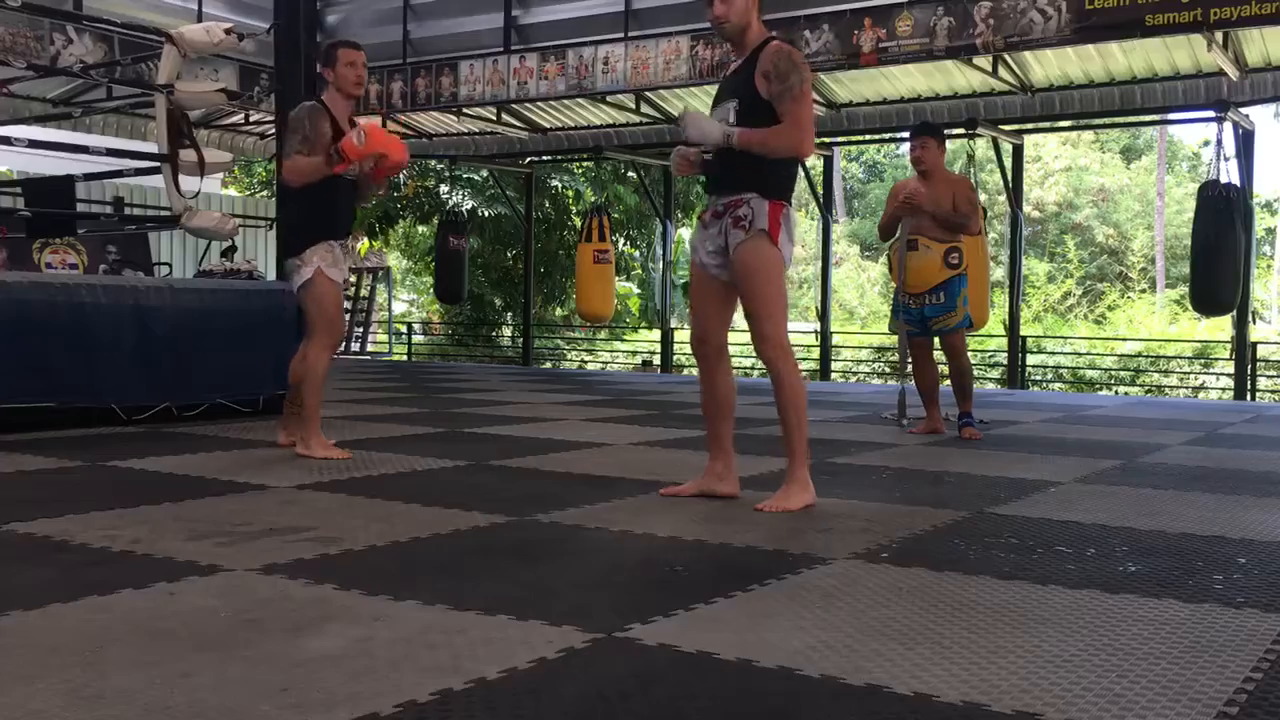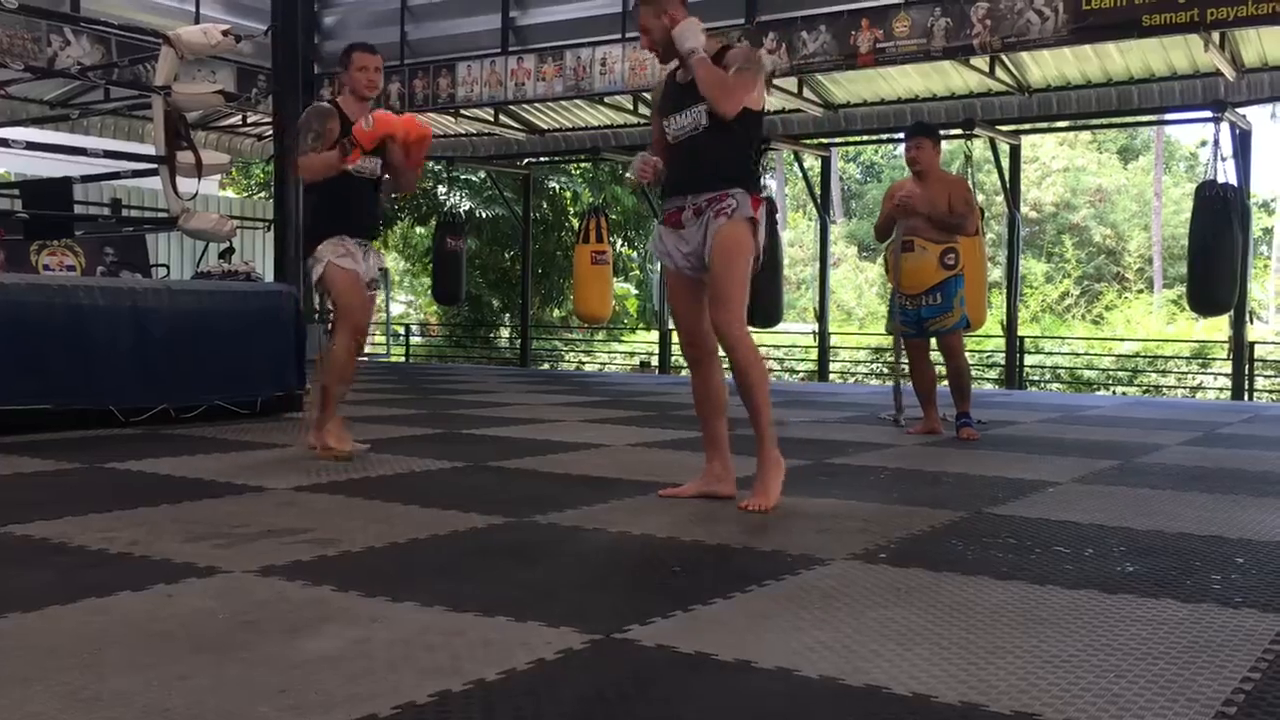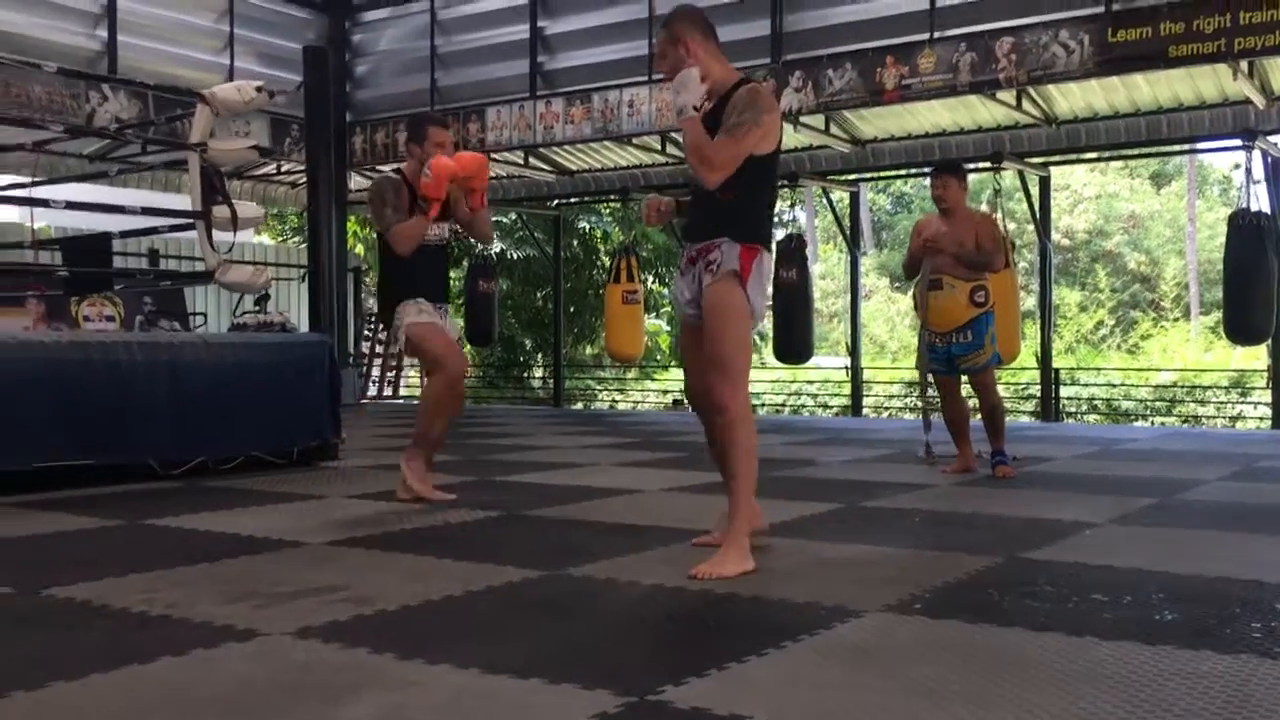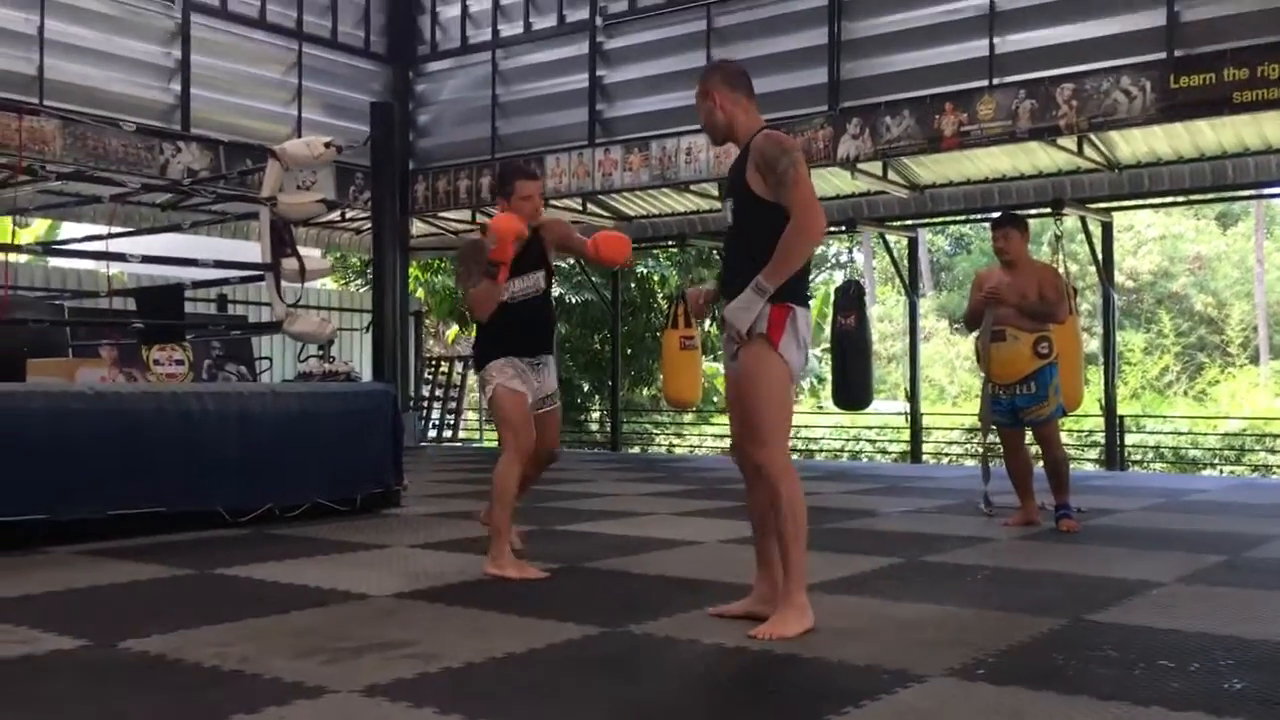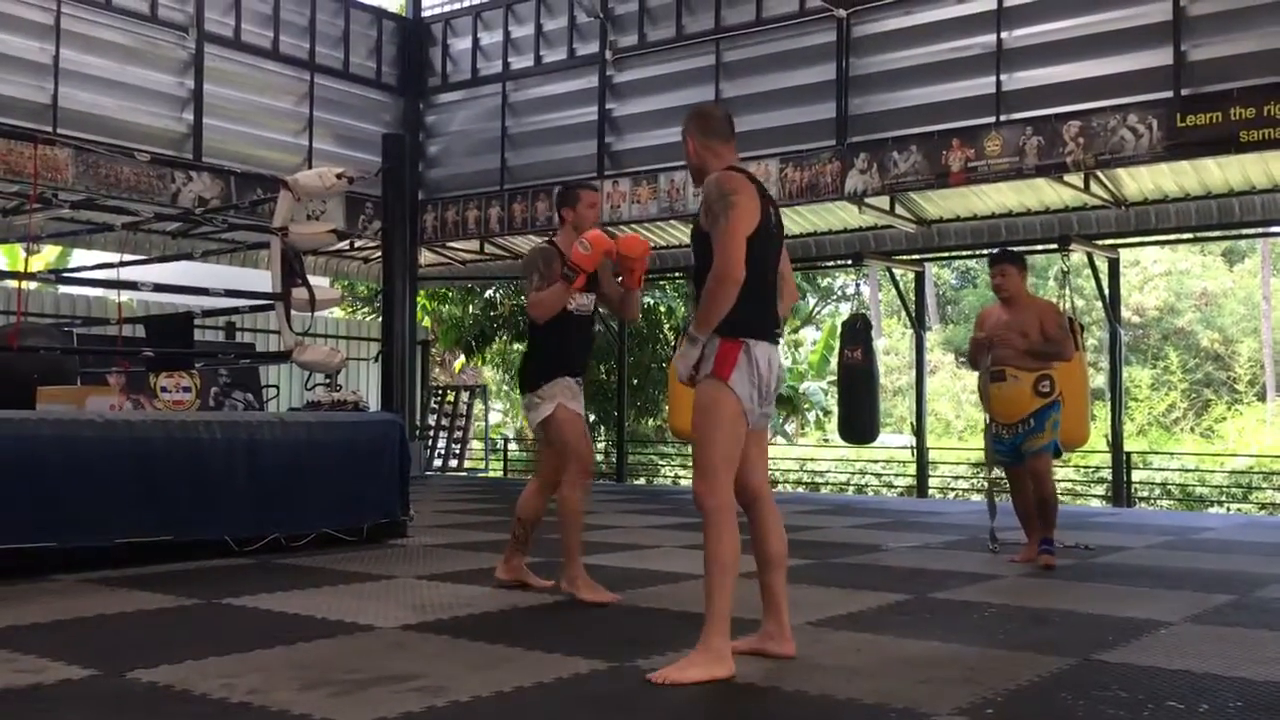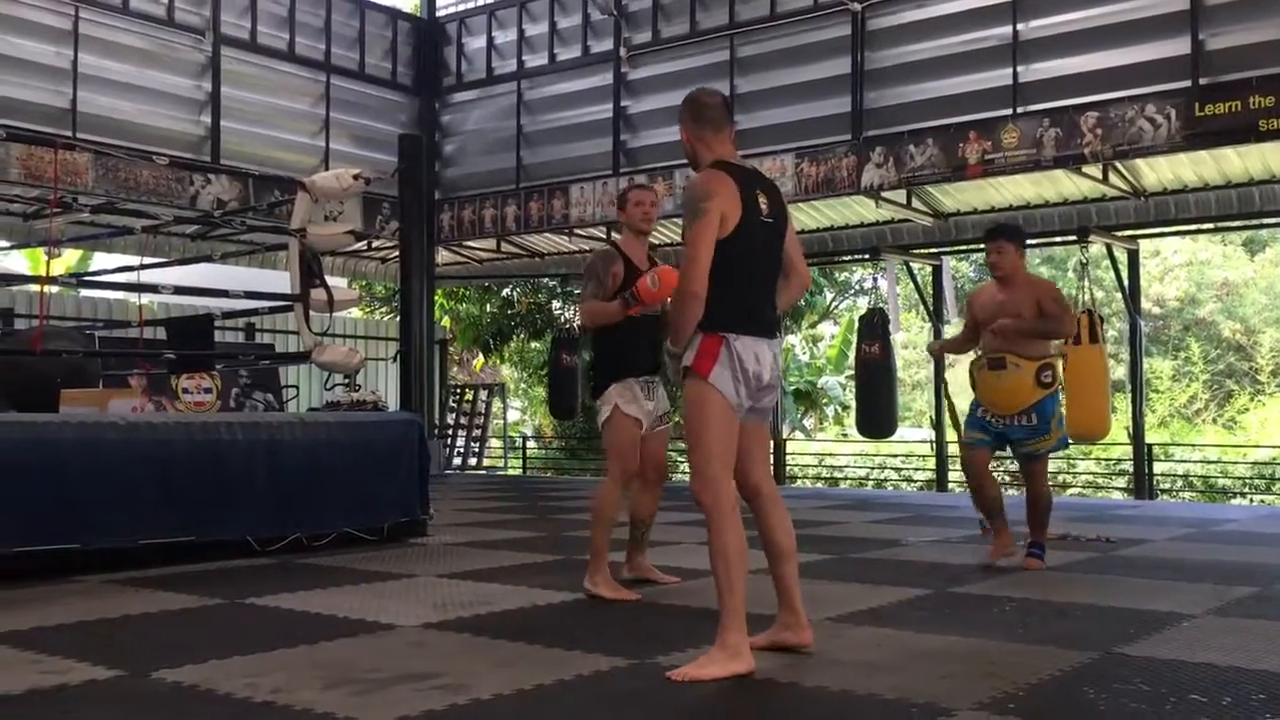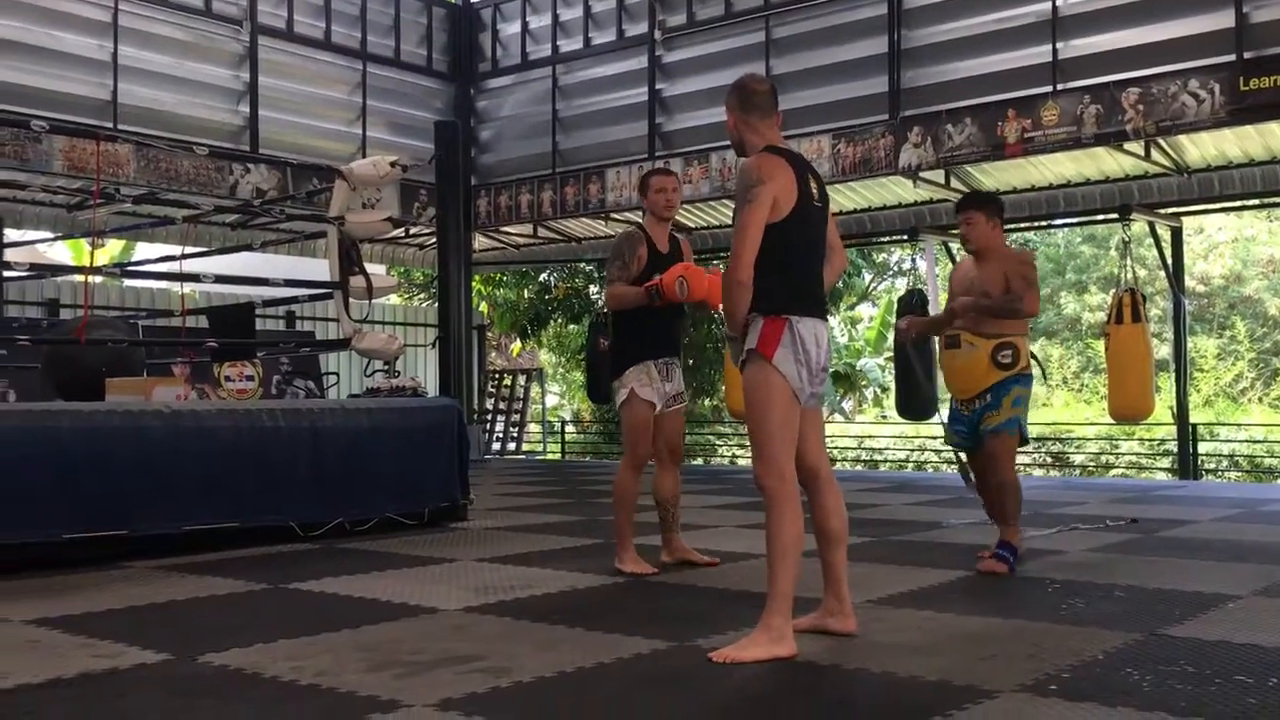
dt=0.7s
person 1, frame 1
left shoulder: (778, 58)
right shoulder: (731, 75)
left elbow: (799, 140)
left wrist: (722, 134)
right wrist: (700, 161)
left hip: (758, 214)
right hip: (716, 217)
left knee: (771, 345)
right knee: (706, 345)
left ankle: (799, 479)
right ankle: (720, 471)
person 1, frame 2
left shoulder: (740, 59)
right shoulder: (666, 86)
left elbow: (726, 103)
left wrist: (695, 49)
right wrist: (649, 167)
left hip: (730, 204)
right hip: (677, 218)
left knee: (728, 327)
right knee: (695, 347)
left ankle: (769, 455)
right ankle: (718, 470)
person 1, frame 3
left shoulder: (753, 99)
right shoulder: (710, 109)
left elbow: (711, 171)
left wrist: (687, 111)
right wrist: (673, 207)
left hip: (735, 258)
right hip: (698, 260)
left knee: (729, 395)
right knee: (701, 393)
left ankle: (737, 545)
right ankle: (745, 512)
person 1, frame 4
left shoulder: (771, 146)
right shoulder: (747, 158)
left elbow: (811, 224)
left wrist: (755, 294)
right wrist: (718, 289)
left hip: (771, 318)
right hip: (748, 321)
left knee: (770, 457)
right knee: (748, 455)
left ankle: (796, 600)
right ankle: (768, 589)
person 1, frame 5
left shoulder: (723, 186)
right shoulder: (758, 195)
left elbow: (728, 272)
right elbow: (787, 290)
left wrist: (694, 339)
left hip: (732, 353)
right hip: (759, 353)
left knee: (714, 497)
right knee: (755, 492)
left ankle: (714, 648)
right ankle: (776, 628)
person 1, frame 6
left shoulder: (706, 186)
right shoulder: (766, 189)
left elbow: (694, 286)
right elbow: (798, 276)
left wrist: (676, 346)
left hip: (721, 348)
right hip: (763, 349)
left knee: (714, 493)
right knee: (757, 485)
left ankle: (732, 645)
right ankle: (792, 621)
person 1, frame 7
left shoulder: (759, 170)
right shoulder: (806, 172)
left elbow: (740, 270)
right elbow: (834, 254)
left wrist: (734, 330)
left hip: (777, 332)
right hip: (811, 329)
left knee: (776, 477)
right knee: (814, 471)
left ankle: (776, 627)
right ankle: (837, 605)
person 2, frame 1
left shoulder: (354, 125)
right shoulder: (310, 116)
left elbow: (364, 191)
right elbow: (292, 173)
left wrist: (380, 167)
right wrist: (338, 155)
left hip: (330, 242)
right hip: (309, 241)
left knee: (317, 338)
right knee: (326, 336)
left ankle: (290, 424)
right ankle: (309, 436)
person 2, frame 2
right shoulder: (323, 115)
left elbow: (403, 186)
right elbow: (306, 170)
left wrist: (412, 152)
right wrist: (352, 145)
left hip: (365, 243)
right hip: (329, 238)
left knee: (351, 336)
right knee: (352, 323)
left ankle: (322, 425)
right ankle: (330, 423)
person 2, frame 3
left shoulder: (444, 186)
right shoulder: (389, 187)
left elbow: (483, 236)
right elbow: (403, 244)
left wrist: (474, 195)
right wrist: (431, 200)
left hip: (434, 305)
right hip: (406, 304)
left knee: (446, 393)
right knee: (453, 367)
left ankle: (413, 482)
right ankle: (414, 456)
person 2, frame 4
left shoulder: (549, 232)
right shoulder: (476, 247)
left elbow: (593, 250)
right elbow: (480, 311)
left wrist: (605, 250)
right wrist: (498, 263)
left hip: (540, 357)
right hip: (500, 359)
left knee: (546, 451)
right knee: (520, 445)
left ankle: (498, 510)
right ankle: (499, 555)
person 2, frame 5
left shoulder: (594, 259)
right shoulder: (544, 257)
left elbow: (629, 313)
right elbow: (539, 310)
left wrist: (632, 273)
right wrist: (574, 271)
left hip: (569, 379)
right hip: (546, 379)
left knee: (549, 476)
right knee: (581, 467)
left ankle: (512, 561)
right ankle: (575, 575)
person 2, frame 6
left shoulder: (656, 264)
right shoulder: (606, 260)
right elbow: (588, 316)
right wrist: (633, 298)
left hip: (651, 380)
right hip: (617, 380)
left knee: (654, 473)
right knee: (623, 472)
left ankle: (636, 560)
right ankle: (597, 573)
person 2, frame 7
left shoulder: (681, 247)
right shoulder: (630, 242)
right elbow: (612, 297)
right wrist: (655, 290)
left hip: (669, 363)
right hip: (635, 363)
left knee: (670, 455)
right knee: (636, 457)
left ankle: (672, 545)
right ankle: (624, 550)
person 3, frame 1
left shoulder: (958, 184)
right shoulder: (901, 188)
left elbow: (972, 225)
right elbow: (884, 234)
left wrist: (929, 209)
right wrist: (897, 213)
left hip: (944, 278)
right hip: (909, 280)
left knee: (955, 348)
right knee: (918, 350)
left ankle: (966, 416)
right ankle: (933, 417)
person 3, frame 2
left shoulder: (954, 184)
right shoulder: (897, 189)
left elbow: (968, 226)
right elbow: (880, 235)
left wrist: (924, 211)
right wrist: (892, 214)
left hip: (941, 279)
right hip: (905, 281)
left knee: (952, 348)
right knee: (915, 350)
left ankle: (964, 417)
right ankle: (930, 417)
person 3, frame 3
left shoulder: (981, 222)
right shoulder: (923, 226)
left elbow: (996, 262)
right elbow: (908, 272)
left wrist: (952, 250)
right wrist: (917, 253)
left hip: (971, 316)
right hip: (935, 319)
left knee: (984, 385)
right knee: (947, 389)
left ankle: (999, 455)
right ankle: (965, 455)
person 3, frame 4
left shoulder: (1044, 273)
right shoulder: (984, 277)
left elbow: (1060, 313)
right elbow: (969, 324)
left wrist: (1017, 301)
right wrist: (978, 307)
left hip: (1035, 367)
right hip: (998, 371)
left knee: (1049, 438)
right knee: (1010, 442)
left ankle: (1063, 508)
right ankle: (1028, 507)
person 3, frame 5
left shoulder: (1044, 310)
right shoulder: (986, 316)
left elbow: (1066, 351)
right elbow: (976, 364)
left wrist: (1024, 345)
right wrist: (975, 349)
left hip: (1038, 403)
right hip: (1002, 408)
left knee: (1039, 471)
right knee: (1016, 477)
left ankle: (1046, 543)
right ankle: (1033, 542)
person 3, frame 6
left shoulder: (1041, 289)
right shoulder: (978, 296)
left elbow: (1067, 326)
right elbow: (969, 338)
left wrist: (1018, 325)
right wrist: (944, 346)
left hip: (1033, 395)
right hip: (990, 396)
left knee: (1034, 473)
right knee: (973, 463)
left ankle: (1036, 544)
right ankle: (1001, 535)
person 3, frame 7
left shoulder: (1016, 262)
right shoulder: (960, 269)
left elbow: (1028, 305)
left wrist: (976, 303)
right wrist: (918, 324)
left hip: (1004, 378)
right hip: (967, 382)
left knee: (999, 457)
right knee: (979, 464)
left ankle: (1008, 546)
right ankle: (1007, 532)
